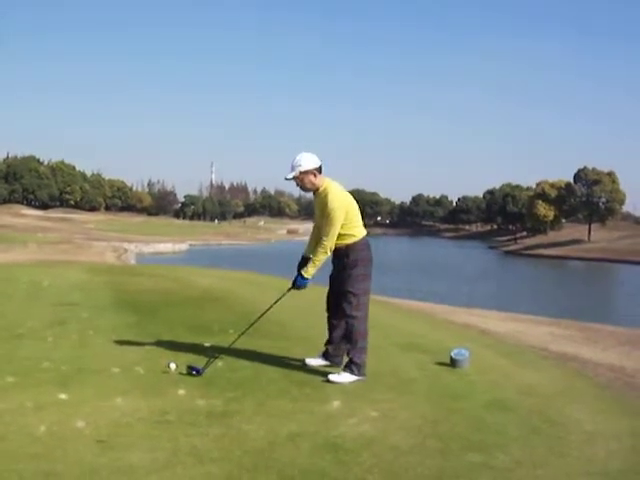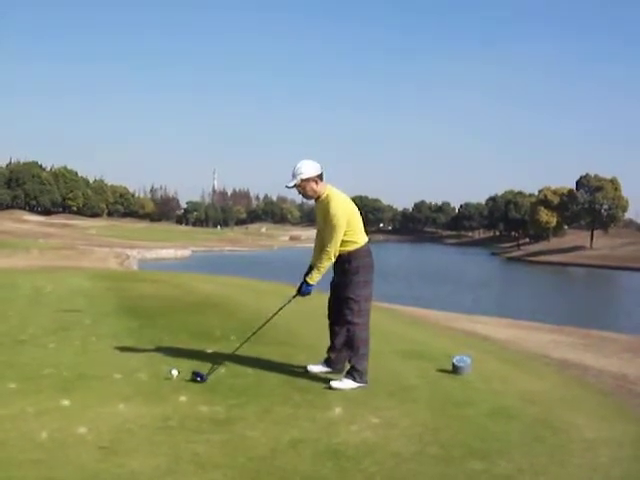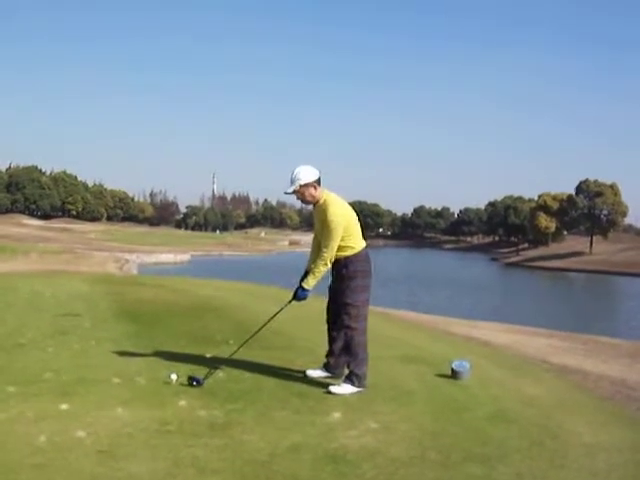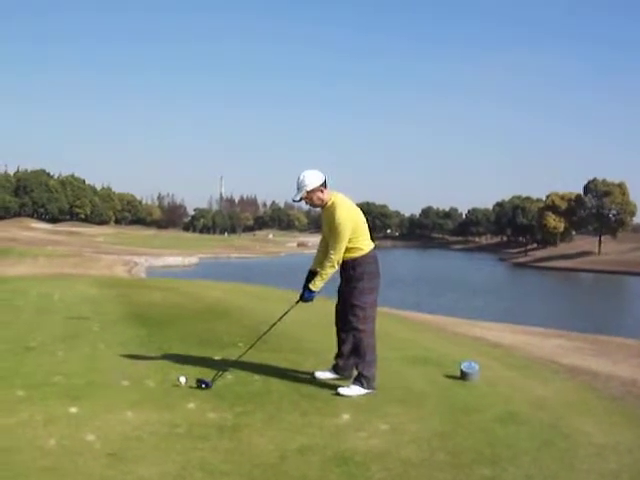
dt=0.5s
person 1, frame 1
left shoulder: (334, 198)
right shoulder: (320, 193)
left elbow: (326, 244)
right elbow: (318, 229)
left wrist: (306, 273)
right wrist: (305, 258)
left hip: (356, 254)
right hip: (342, 253)
left knee: (352, 310)
right knee: (335, 307)
left ankle: (356, 368)
right ankle: (333, 354)
person 1, frame 2
left shoulder: (336, 205)
right shoulder: (320, 201)
left elbow: (330, 250)
right elbow: (321, 237)
left wrist: (311, 280)
right wrist: (311, 268)
left hip: (357, 260)
right hip: (343, 260)
left knee: (354, 316)
right knee: (336, 313)
left ankle: (358, 374)
right ankle: (335, 361)
person 1, frame 3
left shoulder: (333, 210)
right shoulder: (319, 205)
left elbow: (327, 256)
right elbow: (318, 242)
left wrist: (307, 285)
right wrist: (307, 272)
left hip: (355, 265)
right hip: (341, 265)
left knee: (351, 321)
right knee: (335, 318)
left ankle: (356, 379)
right ankle: (334, 366)
person 1, frame 4
left shoulder: (341, 212)
right shoulder: (327, 206)
left elbow: (334, 258)
right elbow: (325, 242)
left wrist: (314, 286)
right wrist: (312, 271)
left hip: (363, 266)
right hip: (350, 266)
left knee: (360, 322)
right knee: (343, 319)
left ankle: (365, 380)
right ankle: (343, 367)
